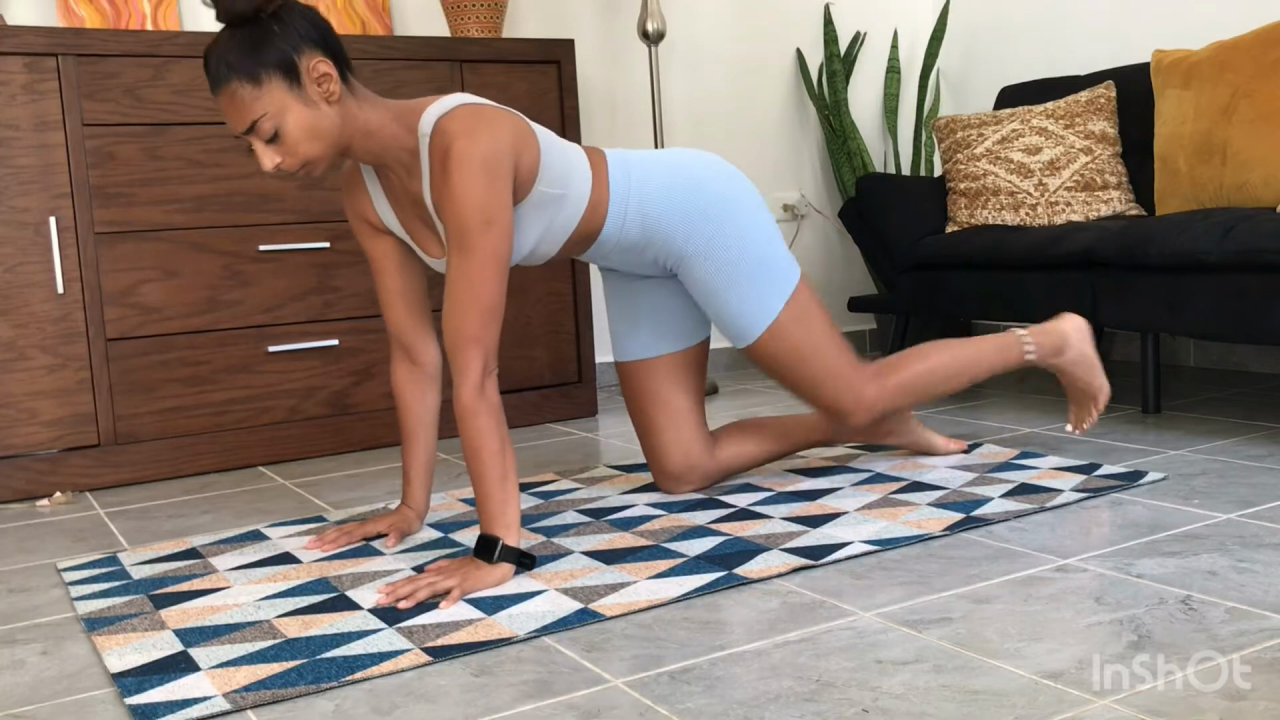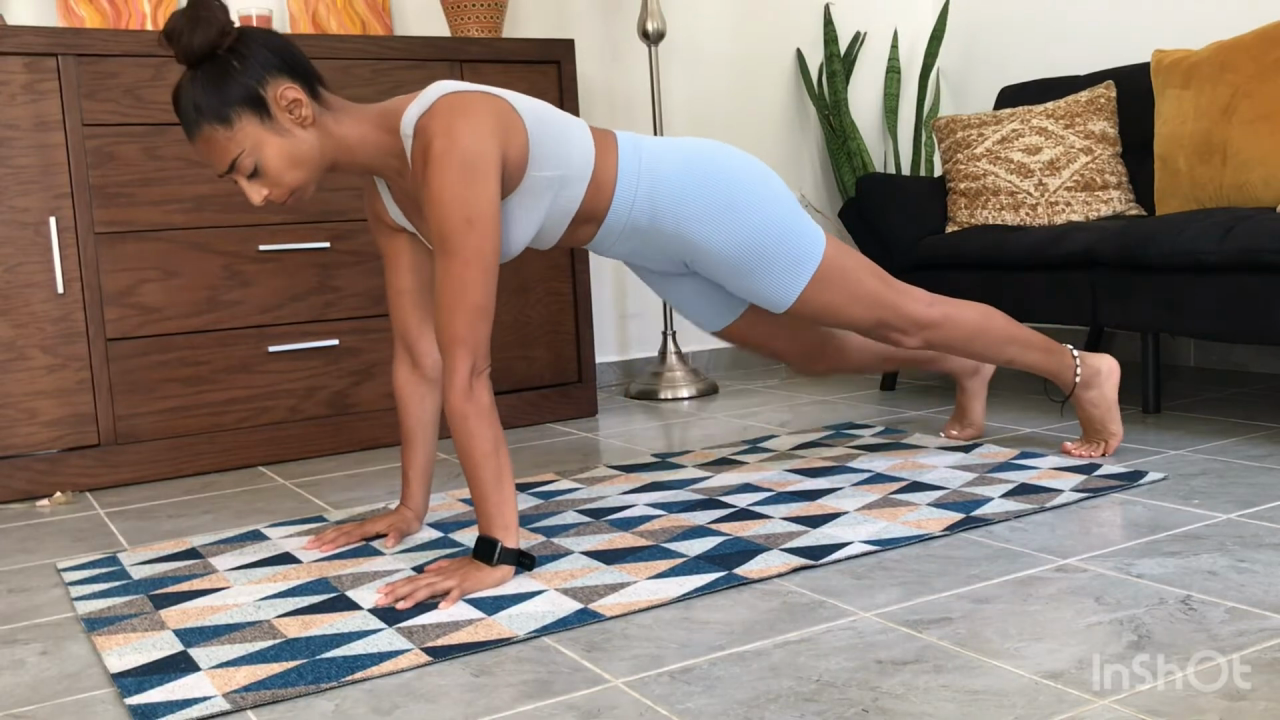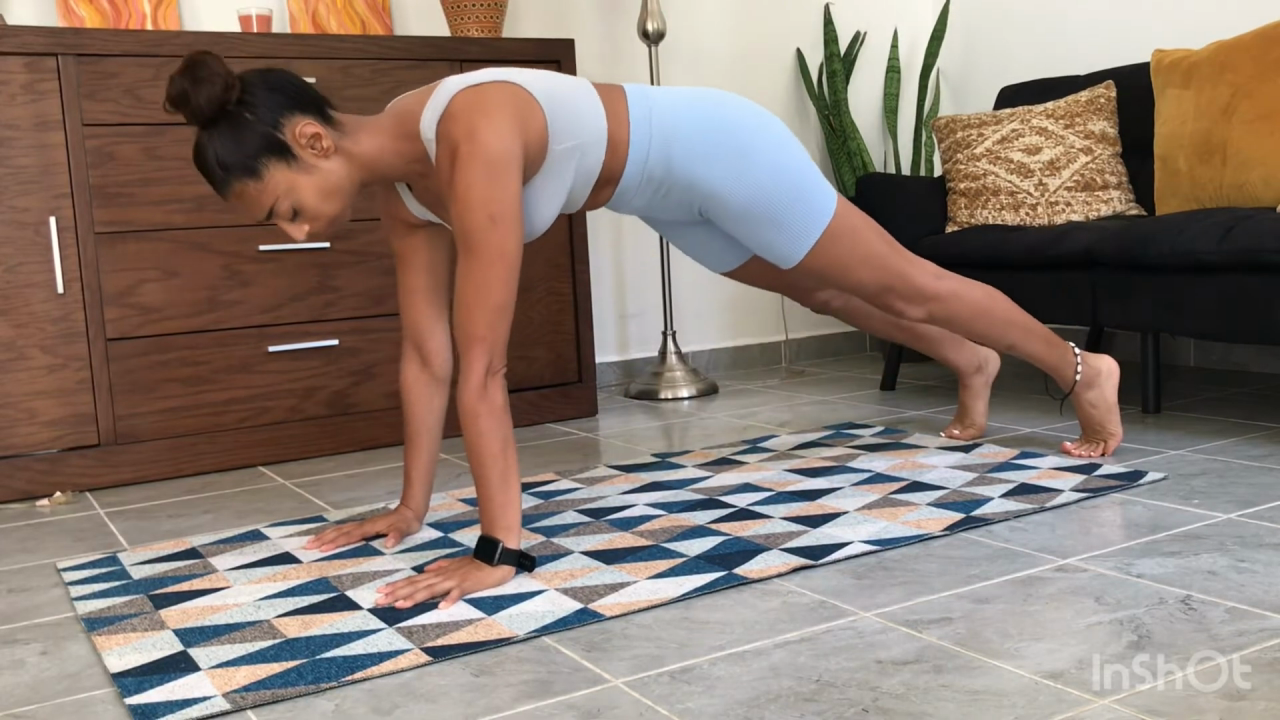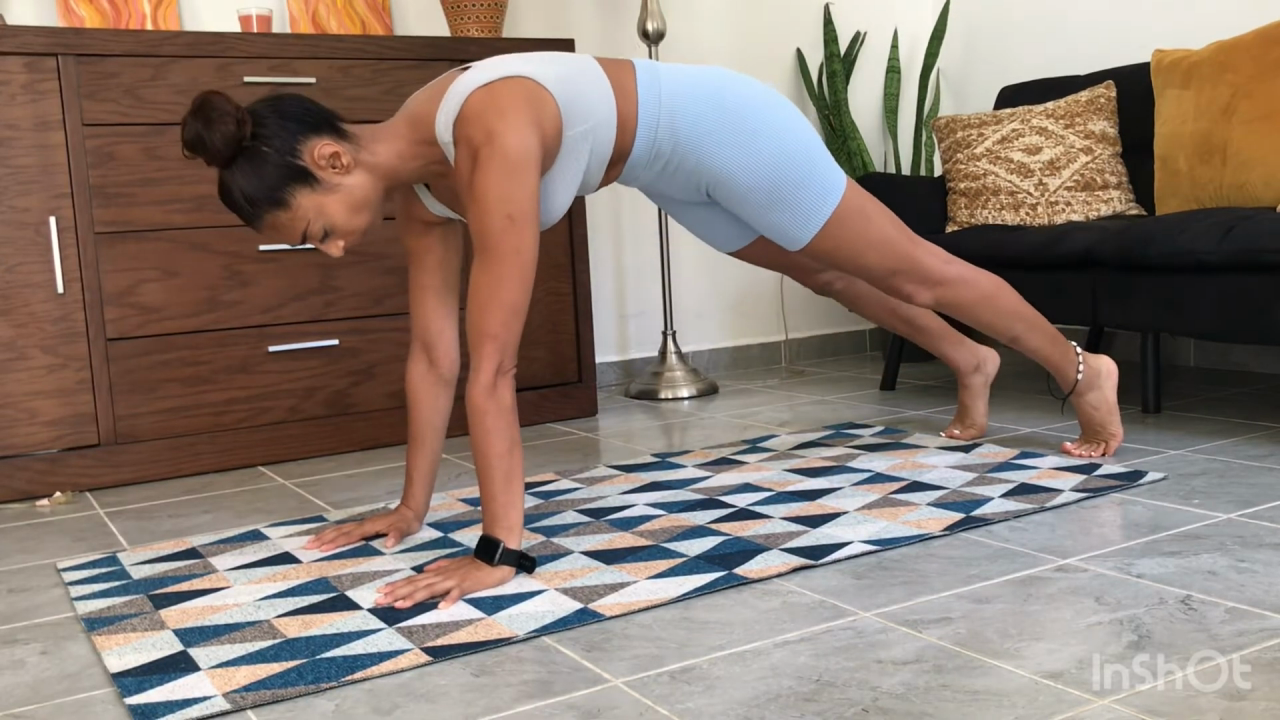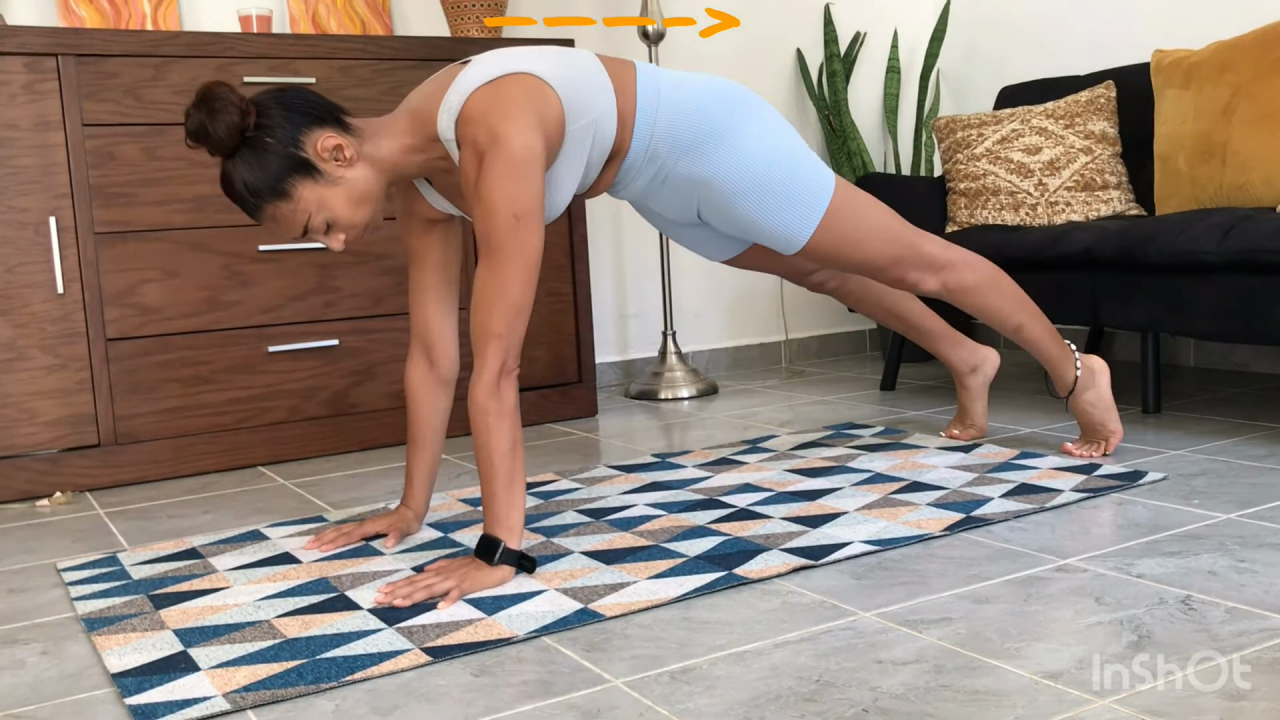
dt=1s
person 1, frame 1
left shoulder: (464, 142)
right shoulder: (365, 193)
left elbow: (474, 369)
right elbow: (414, 355)
left wrist: (500, 547)
right wrist: (412, 506)
left hip: (694, 210)
right hip: (635, 257)
left knee: (850, 396)
right knee: (683, 470)
left ankle: (1052, 341)
right ankle: (883, 423)
person 1, frame 2
left shoulder: (449, 138)
right shoulder: (382, 186)
left elbow: (466, 371)
right elbow: (417, 356)
left wrist: (498, 549)
right wrist: (410, 508)
left hip: (706, 202)
right hip: (658, 248)
left knee: (900, 313)
right knee: (813, 350)
left ankle: (1082, 372)
right ankle: (964, 371)
person 1, frame 3
left shoulder: (471, 138)
right shoulder: (400, 173)
left elbow: (483, 368)
right elbow: (427, 353)
left wrist: (501, 548)
right wrist: (412, 505)
left hip: (717, 152)
right hip: (669, 194)
left knee: (903, 284)
right knee: (819, 290)
left ankle: (1083, 372)
right ankle: (971, 366)
person 1, frame 4
left shoulder: (489, 137)
right shoulder: (416, 176)
left elbow: (492, 366)
right elbow: (434, 354)
left wrist: (501, 549)
right wrist: (412, 506)
left hip: (723, 133)
right hip: (674, 173)
left knee: (914, 270)
right knee: (821, 272)
left ankle: (1081, 372)
right ankle: (970, 365)
person 1, frame 5
left shoulder: (493, 130)
right shoulder: (415, 172)
left elbow: (495, 363)
right elbow: (433, 352)
left wrist: (500, 549)
right wrist: (411, 507)
left hip: (713, 142)
right hip: (659, 187)
left knee: (917, 261)
right knee: (821, 273)
left ankle: (1075, 373)
right ankle: (968, 364)
